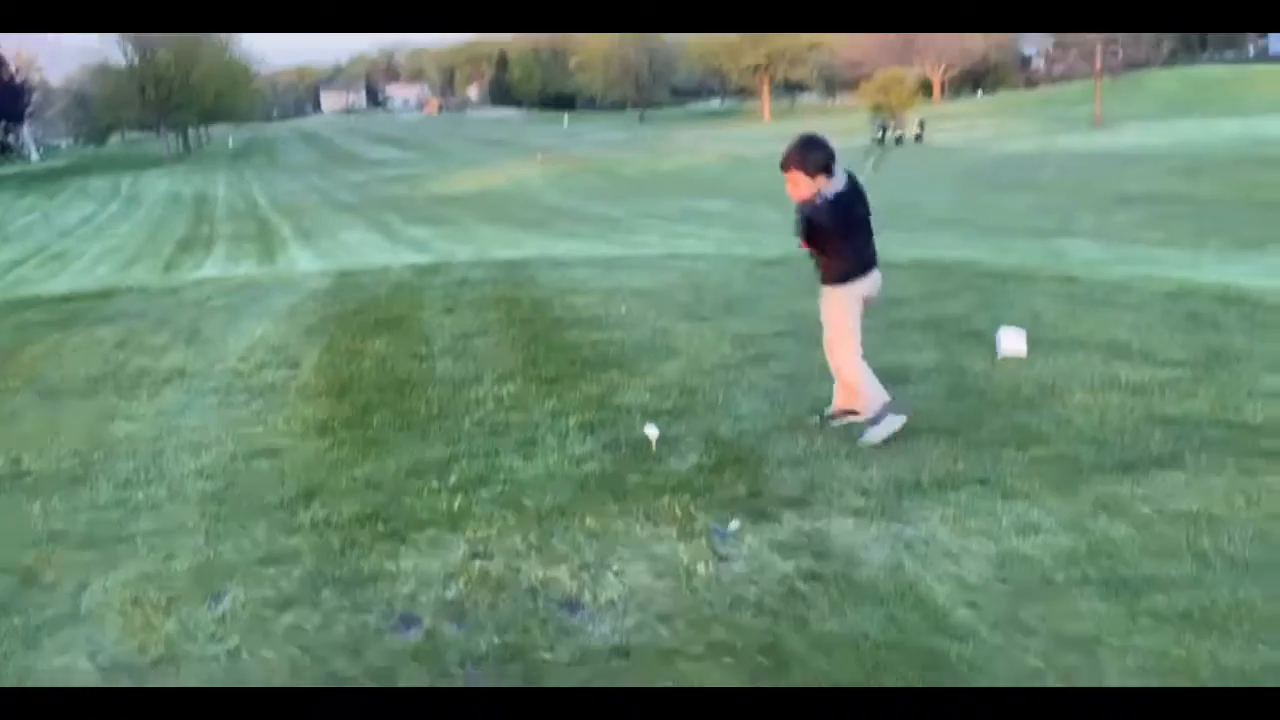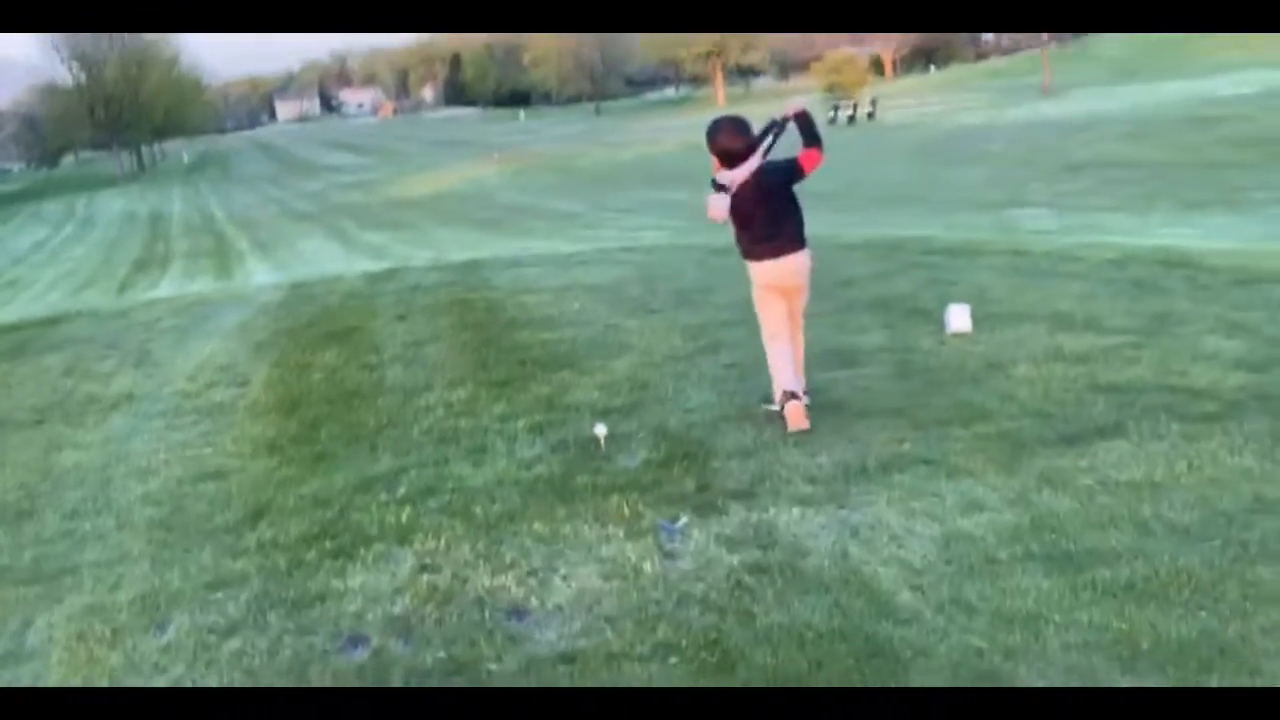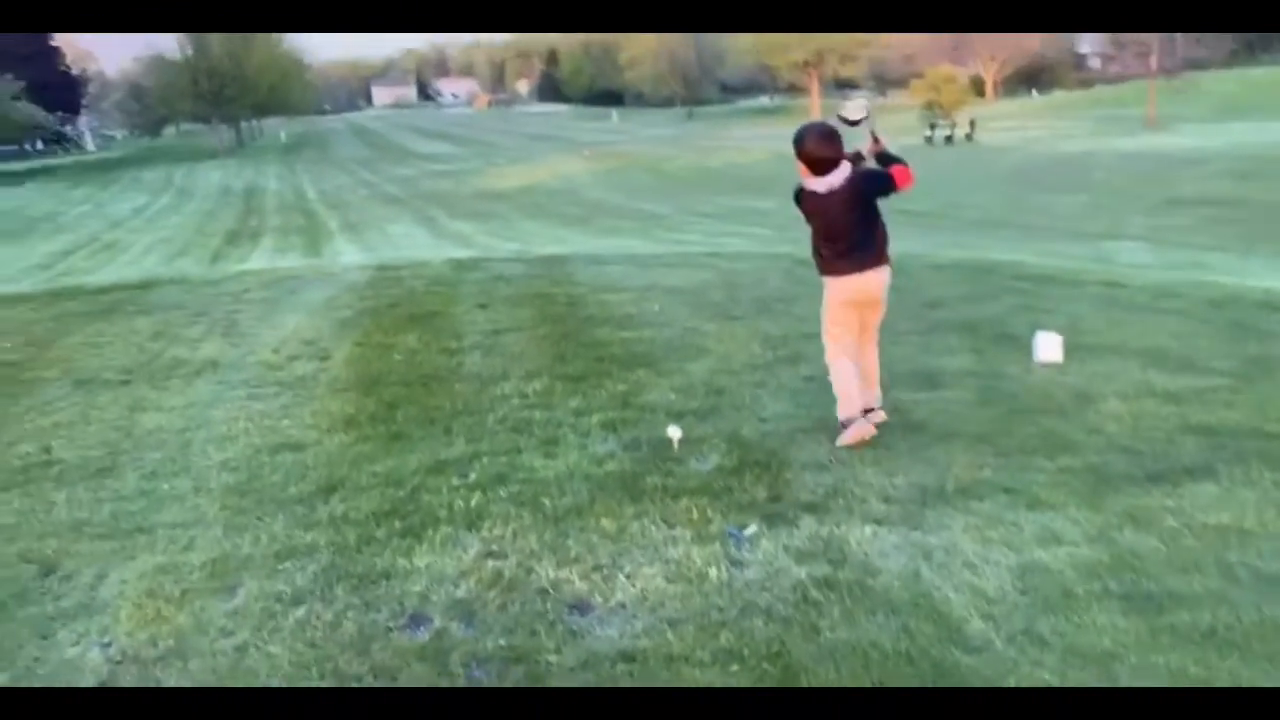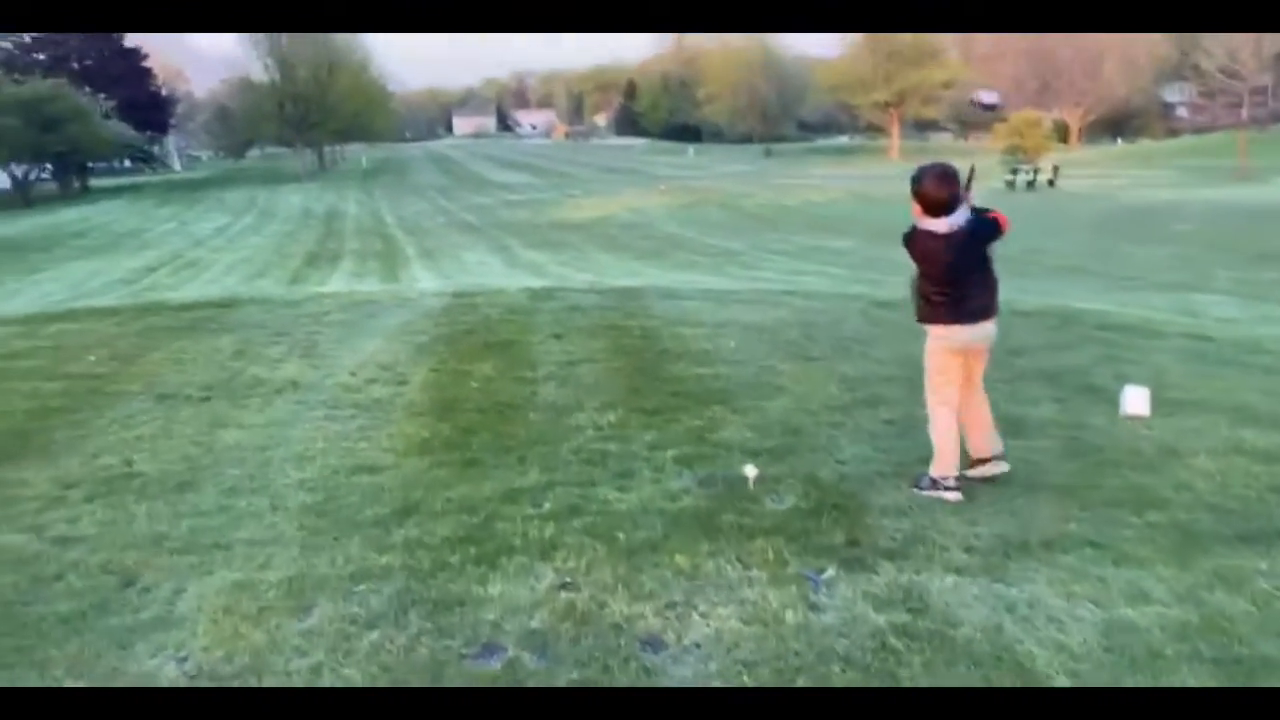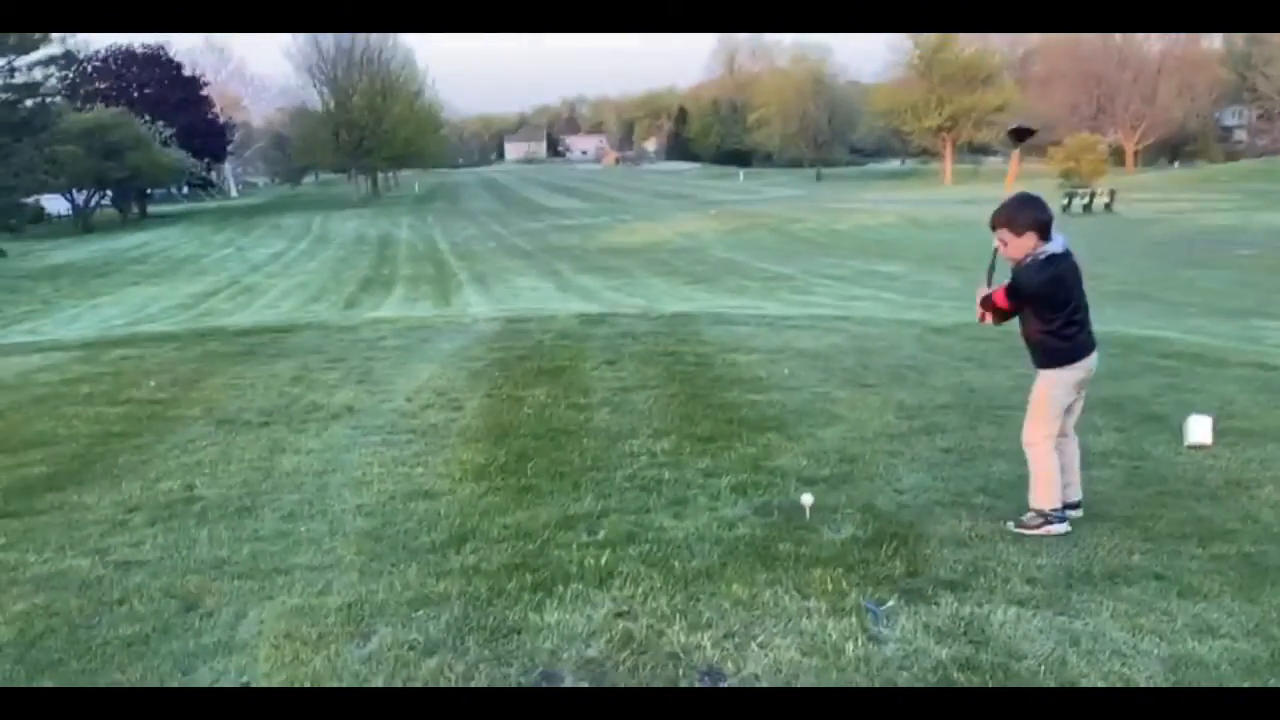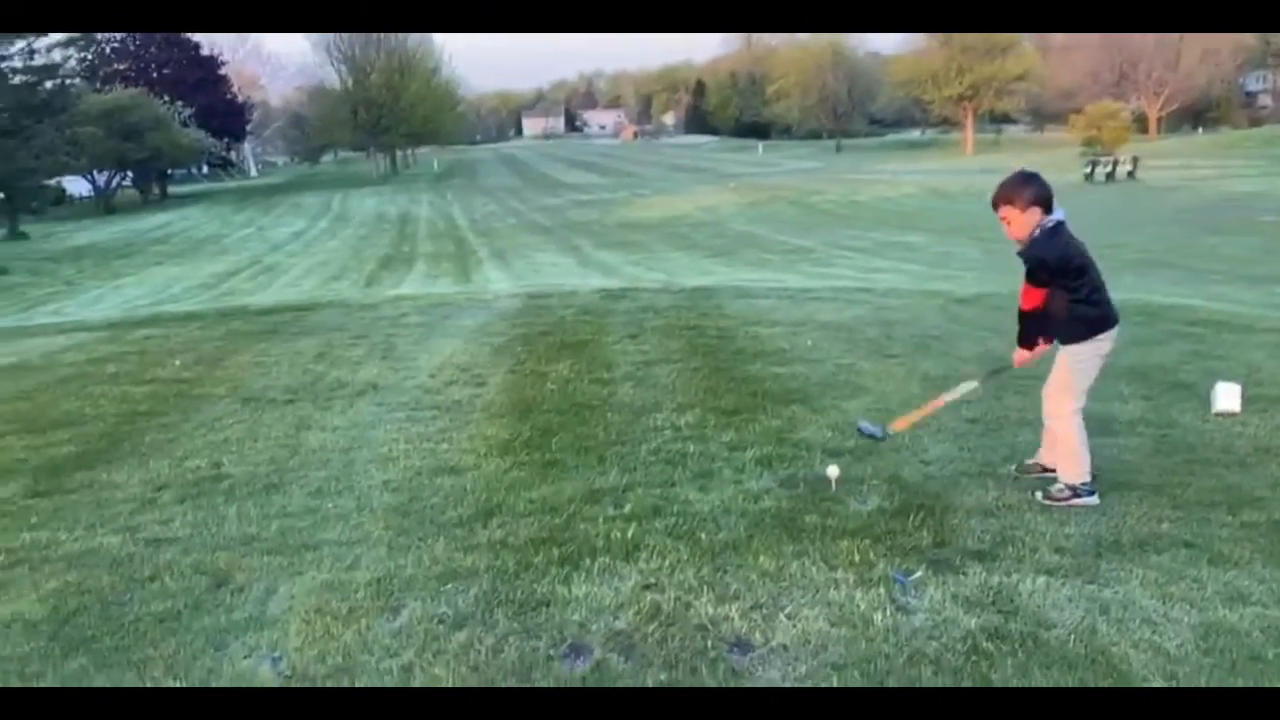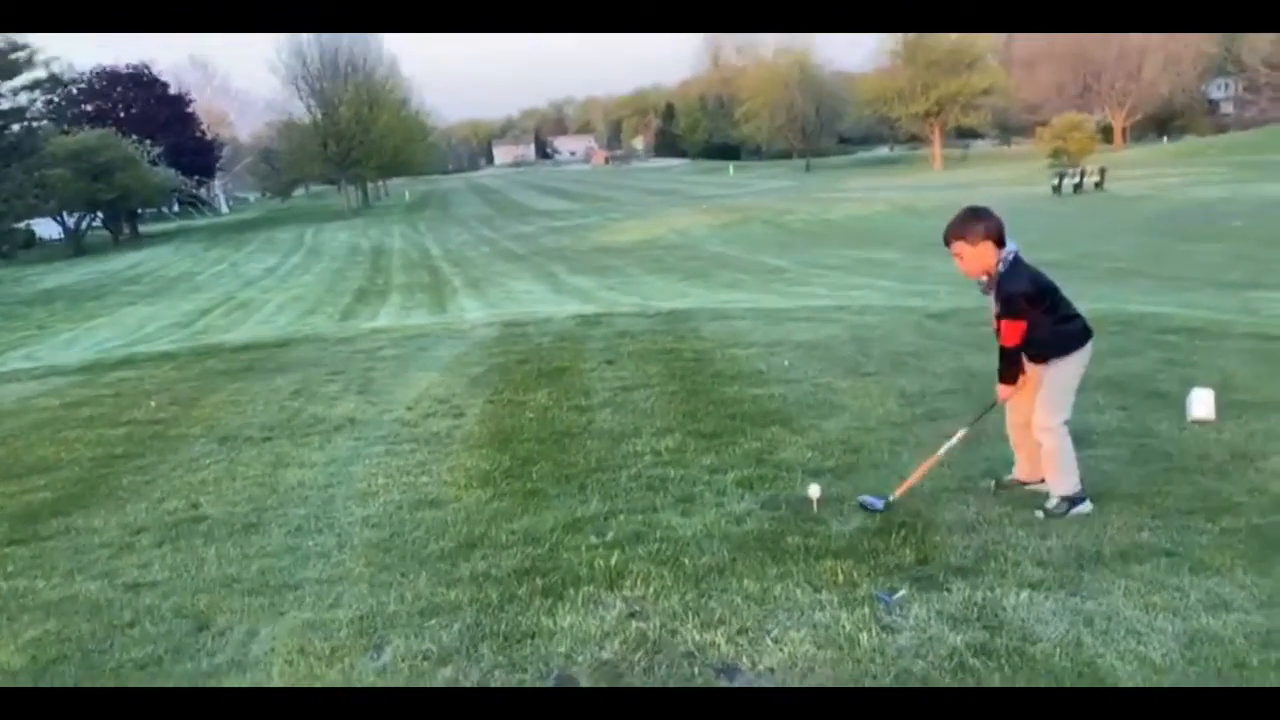
dt=0.5s
person 1, frame 1
left shoulder: (815, 215)
right shoulder: (849, 185)
left elbow: (809, 241)
left hip: (842, 285)
right hip: (865, 275)
left knee: (844, 351)
right knee: (838, 343)
left ankle: (880, 410)
right ankle: (847, 404)
person 1, frame 2
left shoulder: (721, 185)
right shoulder: (774, 175)
left elbow: (749, 159)
right elbow: (814, 153)
left wrist: (779, 122)
right wrist: (801, 116)
left hip: (761, 268)
right hip: (795, 259)
left knee: (775, 334)
right knee: (793, 326)
left ankle: (788, 394)
right ankle: (796, 388)
person 1, frame 3
left shoulder: (803, 196)
right shoulder: (862, 182)
right elbow: (904, 174)
left wrist: (856, 158)
right wrist: (878, 153)
left hip: (840, 282)
right hip: (876, 274)
left knee: (838, 350)
right knee: (867, 343)
left ankle: (854, 414)
right ankle: (871, 405)
person 1, frame 4
left shoulder: (916, 240)
right shoulder: (980, 227)
right elbow: (1000, 221)
right wrist: (967, 206)
left hip: (945, 332)
right hip: (983, 325)
left knee: (942, 404)
right knee: (971, 393)
left ankle: (944, 477)
right ankle: (990, 454)
person 1, frame 5
left shoulder: (1030, 277)
right shoulder: (1062, 258)
left elbow: (1001, 301)
left wrist: (984, 302)
right wrist: (997, 312)
left hip: (1059, 365)
right hip: (1082, 357)
left knee: (1037, 437)
right knee: (1062, 431)
left ankle: (1049, 511)
right ankle: (1069, 498)
person 1, frame 6
left shoulder: (1041, 252)
right shoulder: (1053, 241)
left elbow: (1032, 305)
left wrist: (1024, 345)
right wrist: (1044, 338)
left hip: (1088, 336)
right hip: (1077, 332)
left knee: (1064, 406)
right knee: (1056, 397)
left ankle: (1078, 484)
right ankle: (1052, 459)
person 1, frame 7
left shoulder: (1015, 285)
right shoulder: (999, 277)
left elbow: (1012, 339)
right elbow: (1004, 332)
left wrist: (1007, 379)
right wrist: (1015, 371)
left hip: (1067, 351)
right hip: (1039, 353)
left knee: (1046, 422)
right knee: (1018, 412)
left ankle: (1070, 494)
right ankle: (1031, 473)
